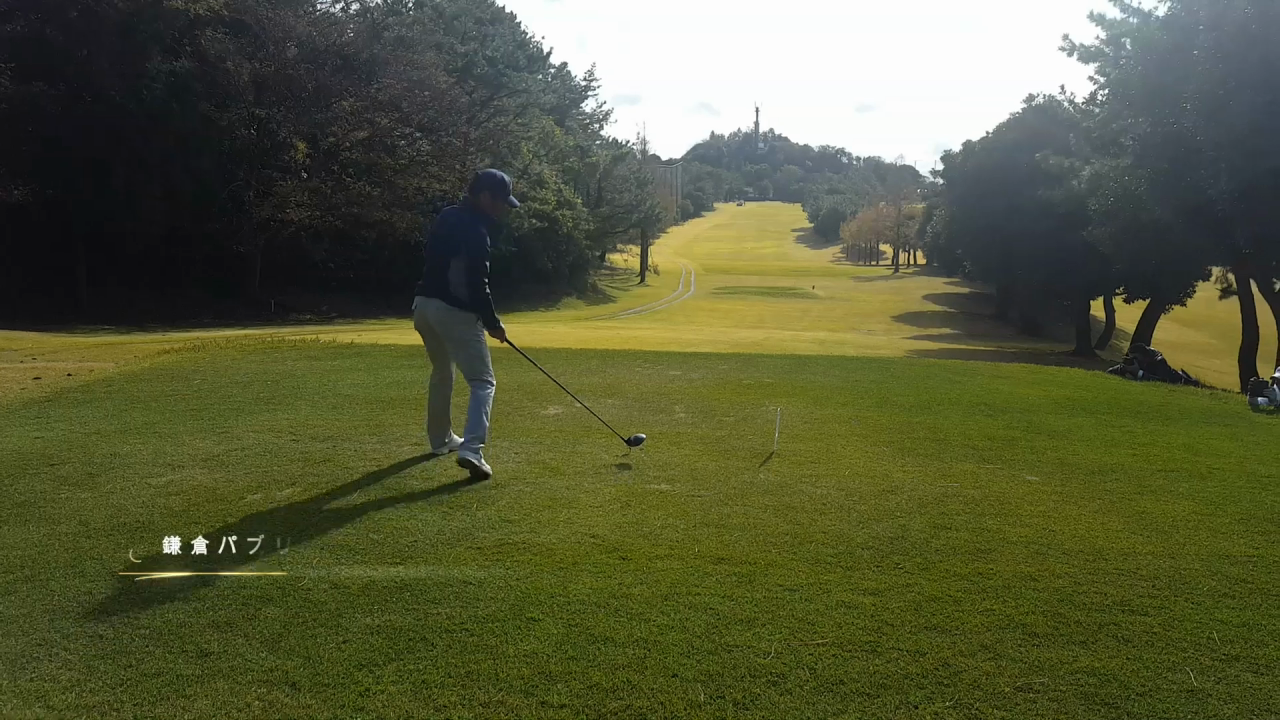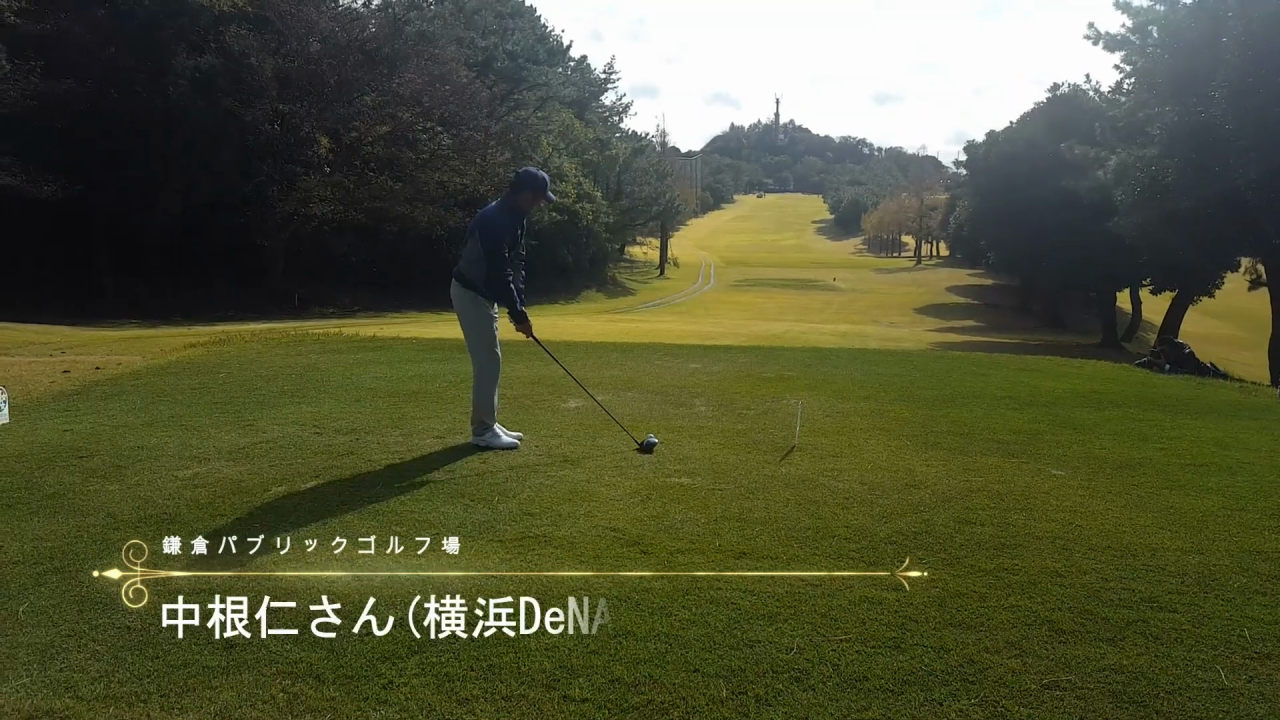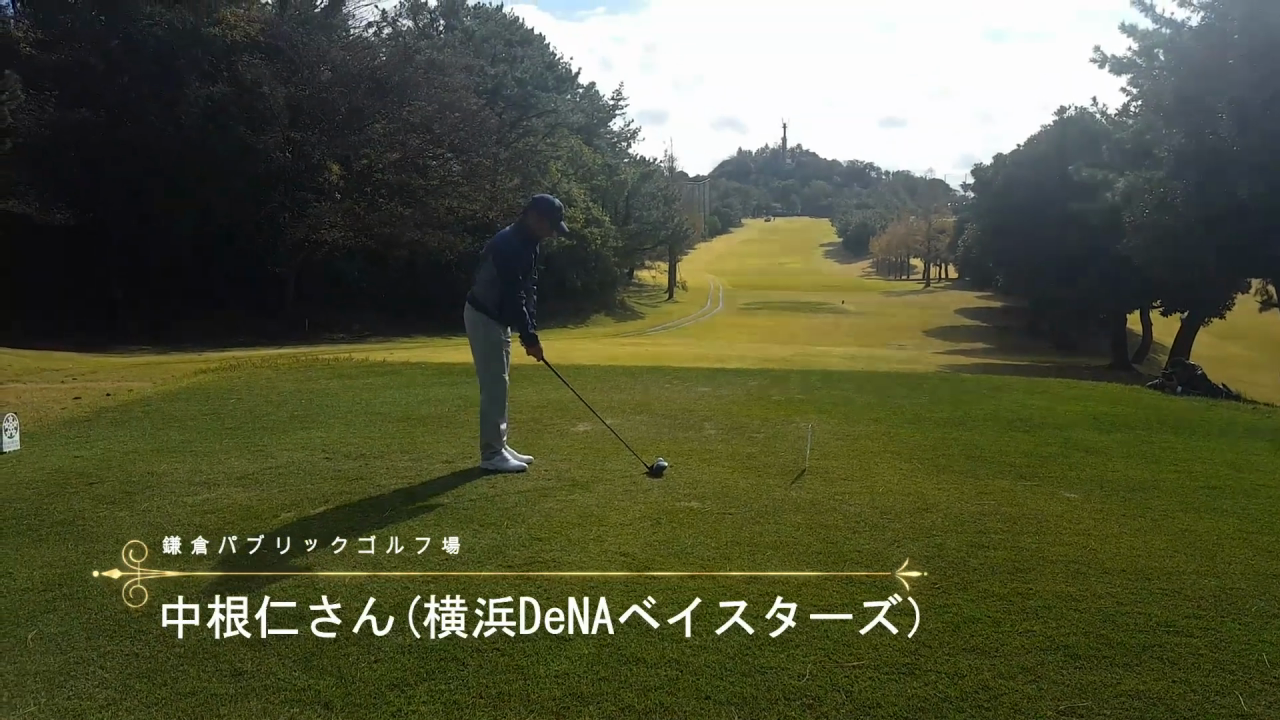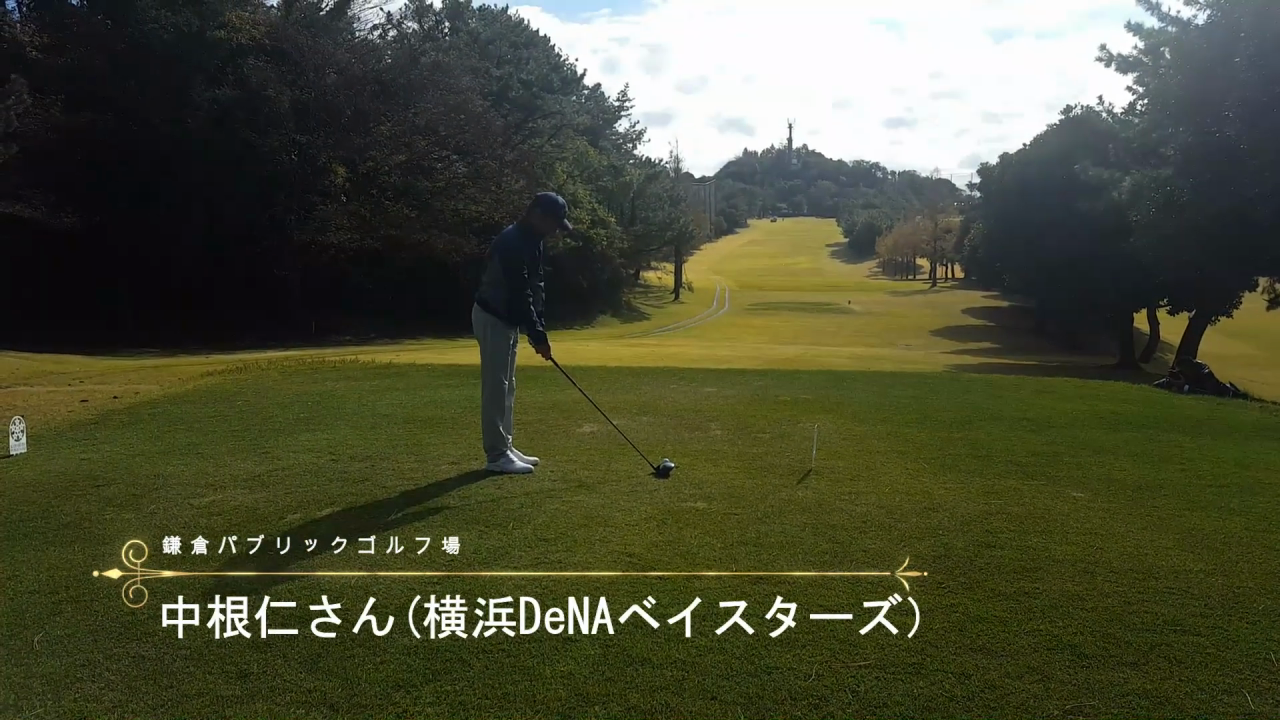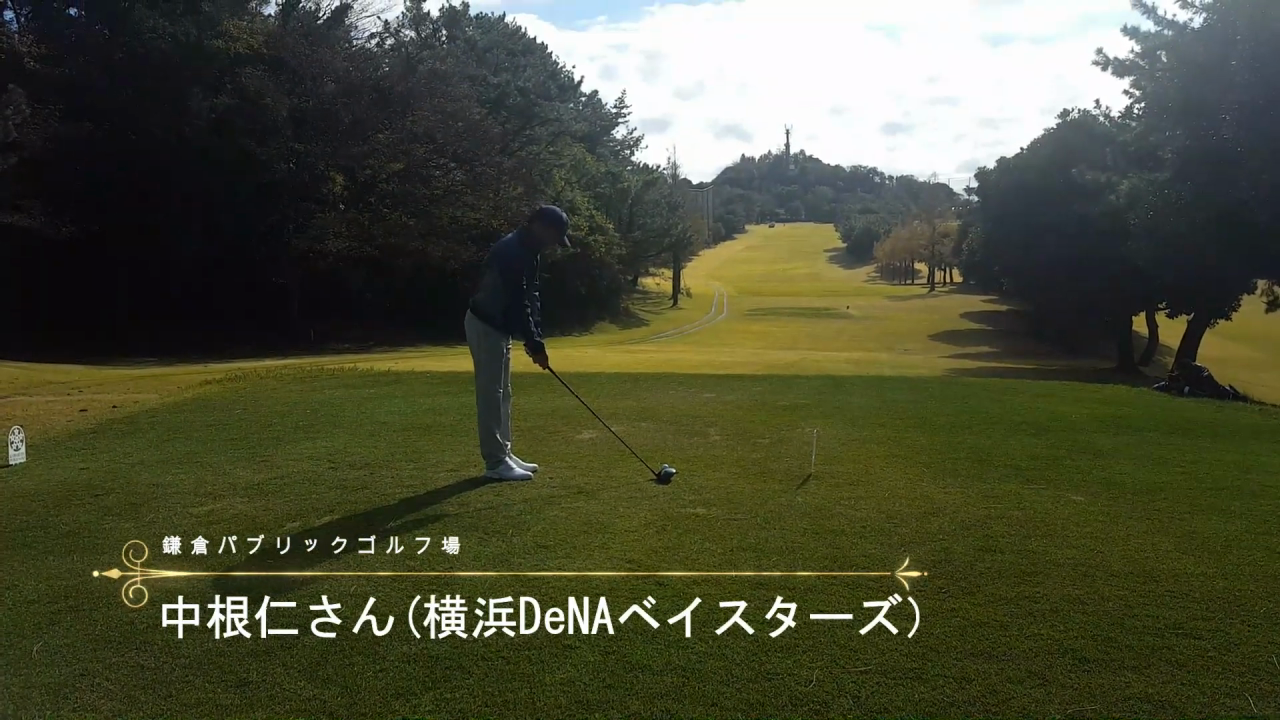
dt=1s
person 1, frame 1
left shoulder: (447, 218)
right shoulder: (475, 232)
right elbow: (477, 283)
right wrist: (492, 322)
left hip: (425, 304)
right hip: (454, 311)
left knee: (441, 375)
right knee: (482, 382)
left ankle: (440, 440)
right ankle: (472, 450)
person 1, frame 2
left shoulder: (514, 218)
right shoulder: (493, 220)
left elbow: (515, 264)
right elbow: (499, 272)
left wrist: (519, 306)
right wrist: (517, 313)
left hip: (485, 293)
right hip: (470, 292)
left knee: (491, 359)
right knee: (487, 359)
left ankle: (489, 423)
right ankle: (483, 429)
person 1, frame 3
left shoulder: (528, 244)
right shoulder: (507, 244)
left elbow: (527, 290)
right elbow: (512, 295)
left wrist: (530, 330)
right wrist: (529, 337)
left hip: (498, 317)
right hip: (483, 316)
left knee: (499, 383)
right knee: (494, 384)
left ankle: (499, 446)
right ankle: (491, 452)
person 1, frame 4
left shoulder: (532, 241)
right shoulder: (512, 242)
left elbow: (535, 287)
right elbow: (519, 294)
left wrist: (538, 328)
right wrist: (537, 334)
left hip: (507, 319)
right hip: (492, 318)
left knee: (506, 386)
right knee: (496, 386)
left ankle: (505, 447)
right ankle: (496, 455)
person 1, frame 5
left shoulder: (528, 251)
right shoulder: (510, 251)
left elbow: (530, 297)
right elbow: (517, 303)
left wrist: (535, 338)
right wrist: (535, 343)
left hip: (499, 326)
right hip: (485, 326)
left knee: (502, 394)
right knee: (491, 394)
left ankle: (504, 455)
right ankle: (495, 462)
